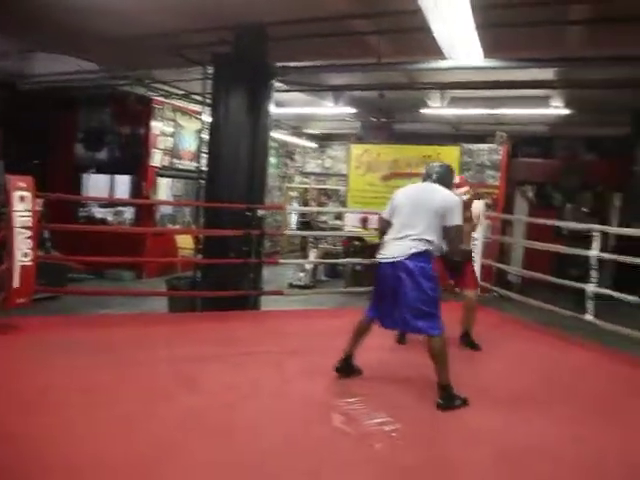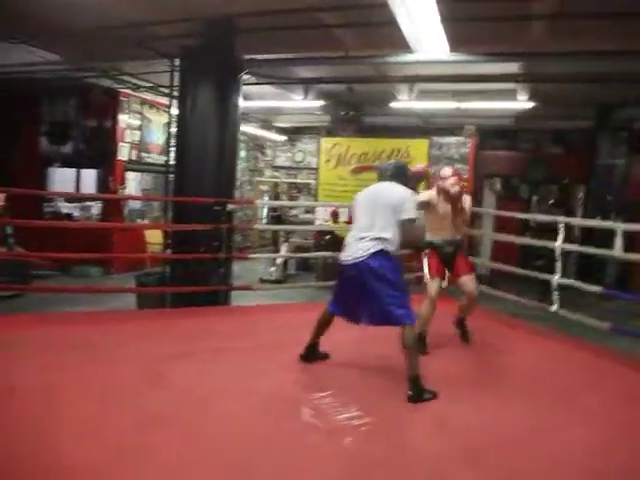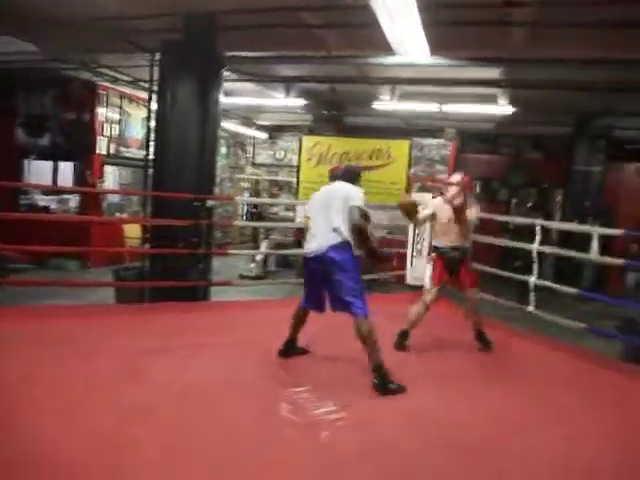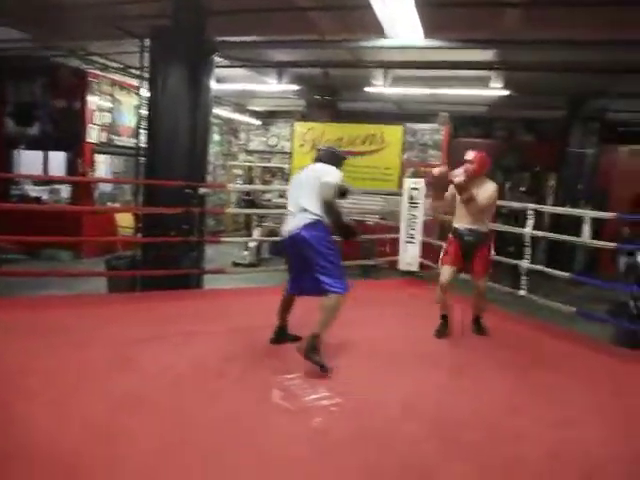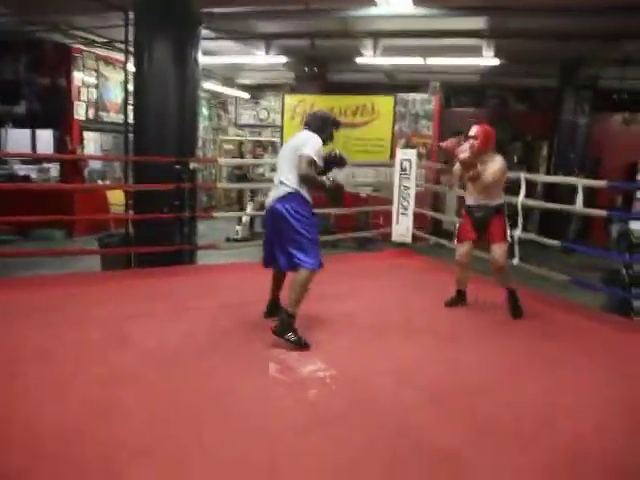
dt=0.2s
person 1, frame 1
left shoulder: (401, 192)
right shoulder: (450, 198)
left elbow: (382, 229)
right elbow: (454, 243)
right wrist: (460, 255)
left hip: (387, 259)
right hip: (417, 261)
left knee: (373, 313)
right knee: (432, 327)
left ankle: (346, 361)
right ankle: (445, 393)
person 1, frame 2
left shoulder: (362, 194)
right shoulder: (404, 194)
right elbow: (410, 237)
right wrist: (422, 240)
left hip: (349, 257)
right hip: (377, 258)
left knee: (335, 306)
right knee: (405, 319)
left ankle: (311, 349)
right ankle: (415, 385)
person 1, frame 3
left shoulder: (317, 194)
right shoulder: (352, 191)
right elbow: (356, 222)
right wrist: (368, 246)
left hip: (311, 251)
right hip: (337, 249)
left knee: (308, 301)
right knee: (359, 310)
left ankle: (289, 345)
right ankle: (380, 375)
person 1, frame 4
left shoulder: (299, 175)
right shoulder: (330, 171)
right elbow: (327, 199)
right wrist: (340, 223)
left hip: (290, 232)
right hip: (312, 229)
left knee: (295, 285)
right knee: (336, 288)
left ankle: (280, 331)
right ankle: (313, 343)
person 1, frame 5
left shoulder: (293, 141)
right shoulder: (312, 139)
right elbow: (304, 173)
left wrist: (325, 166)
right wrist: (326, 185)
left hip: (275, 203)
right hip: (292, 202)
left knee: (282, 258)
right knee: (309, 263)
left ankle: (273, 305)
right ankle: (286, 322)
person 2, frame 1
left shoulder: (476, 206)
left elbow: (471, 228)
left wrist: (467, 208)
right hip: (441, 257)
left knee: (471, 301)
left ankle: (466, 335)
person 2, frame 2
left shoulder: (464, 200)
right shoulder: (430, 197)
left elbow: (462, 222)
right elbow: (415, 203)
left wrist: (457, 201)
left hip: (455, 248)
right hip: (434, 249)
left knee: (472, 292)
right knee: (432, 296)
left ankle: (460, 321)
right ankle: (420, 337)
person 2, frame 3
left shoulder: (472, 207)
right shoulder: (436, 203)
left elbow: (466, 230)
right elbow: (418, 220)
left wrist: (459, 210)
right wrist: (410, 211)
left hip: (462, 256)
right hip: (440, 255)
left knee: (473, 301)
right knee: (427, 300)
left ankle: (480, 334)
right ankle: (404, 334)
person 2, frame 4
left shoulder: (490, 187)
right shoulder: (457, 184)
left elbow: (475, 208)
right elbow: (439, 206)
left wrist: (462, 188)
right wrist: (438, 188)
left hip: (480, 240)
right hip: (458, 236)
left knee: (480, 287)
right knee: (444, 281)
left ankle: (477, 320)
right ankle: (444, 320)
person 2, frame 5
left shoulder: (497, 162)
right shoulder: (467, 160)
left elbow: (482, 183)
right elbow: (451, 182)
left wrist: (470, 167)
right wrist: (455, 164)
left hip: (494, 214)
right hip: (470, 212)
left knee: (499, 262)
right knee: (460, 258)
left ankle: (511, 295)
right ankle: (460, 294)
